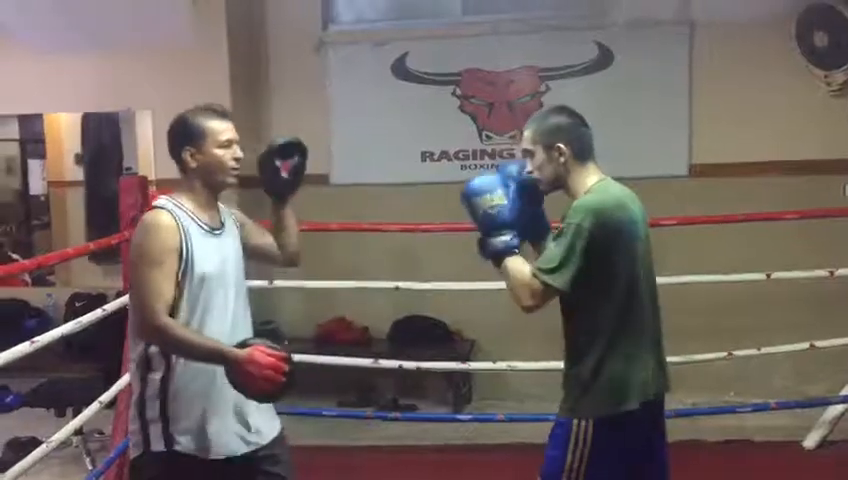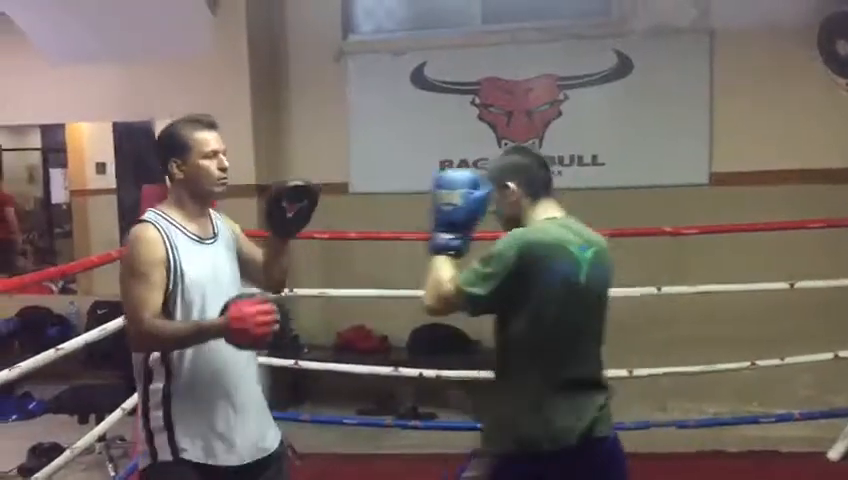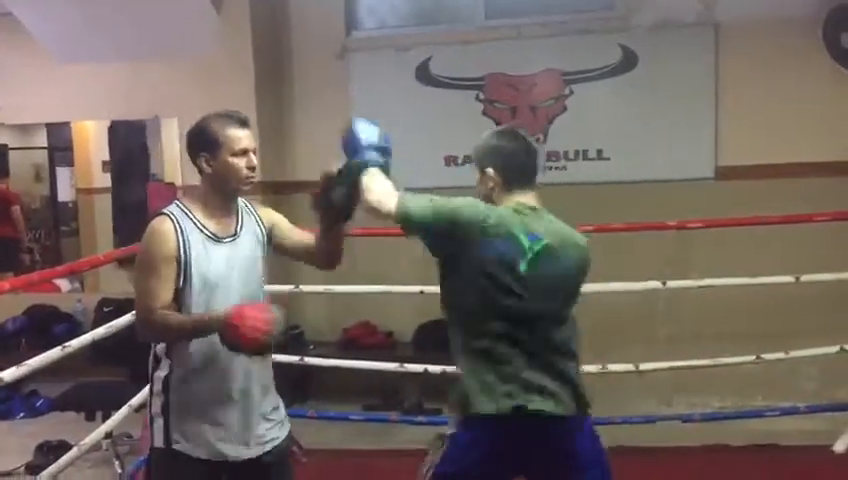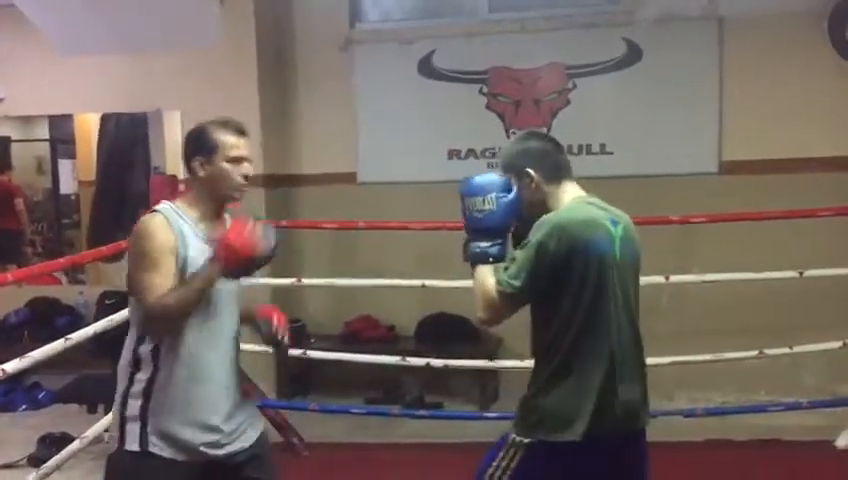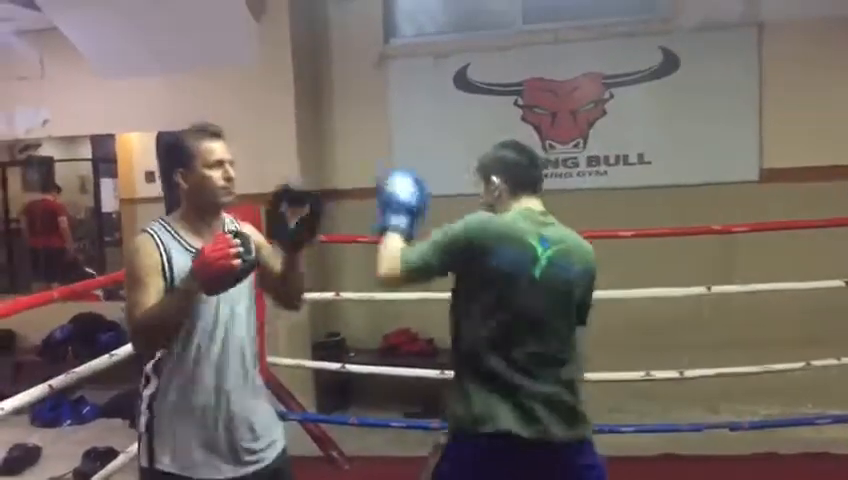
dt=0.7s
person 1, frame 1
left shoulder: (230, 220)
right shoulder: (162, 225)
left elbow: (288, 253)
right elbow: (154, 324)
left wrist: (282, 197)
right wrist: (235, 357)
right hip: (175, 425)
person 1, frame 2
left shoulder: (225, 228)
right shoulder: (150, 237)
left elbow: (271, 279)
right elbow: (142, 332)
left wrist: (282, 235)
right wrist: (221, 326)
right hip: (181, 429)
person 1, frame 3
left shoulder: (258, 218)
right shoulder: (166, 230)
left elbow: (324, 256)
right elbow: (150, 322)
left wrist: (333, 216)
right wrist: (219, 323)
right hip: (188, 417)
person 1, frame 4
left shoulder: (231, 227)
right shoulder: (158, 228)
right elbow: (157, 316)
left wrist: (256, 315)
right wrist: (218, 263)
right hip: (158, 423)
person 1, frame 5
left shoulder: (241, 233)
right shoulder: (150, 246)
left elbow: (291, 300)
right elbow: (143, 338)
left wrist: (294, 246)
right wrist: (196, 280)
right hip: (179, 438)
person 2, frame 1
left shoulder: (590, 211)
right shoulder: (622, 200)
left elbow: (531, 294)
left wrist: (500, 236)
right wrist: (533, 227)
left hip: (606, 391)
right hip: (642, 384)
person 2, frame 2
left shoulder: (522, 245)
right shoulder: (597, 247)
left elbow: (438, 301)
left wrist: (446, 235)
left hip: (526, 435)
right hip: (592, 429)
person 2, frame 3
left shoulder: (468, 220)
right shoulder: (574, 246)
left elbow: (382, 201)
left wrist: (368, 159)
left hip: (495, 415)
right hip: (563, 413)
person 2, frame 4
left shoulder: (556, 228)
right shoulder: (620, 223)
left elbow: (490, 310)
left wrist: (483, 241)
right wrist: (528, 233)
left hip: (563, 421)
right hip: (625, 415)
person 2, frame 5
left shoulder: (481, 232)
right shoulder: (579, 252)
left elbow: (389, 272)
left wrist: (395, 219)
left hip: (488, 427)
right hip: (562, 426)
